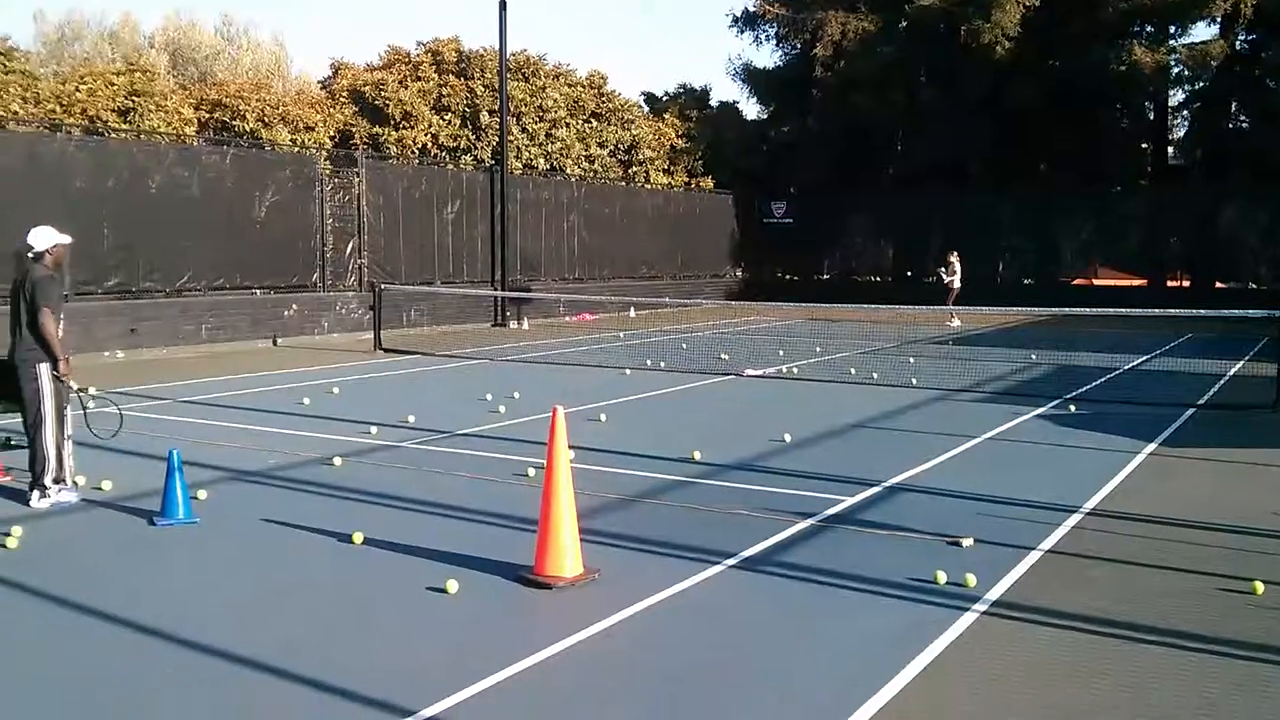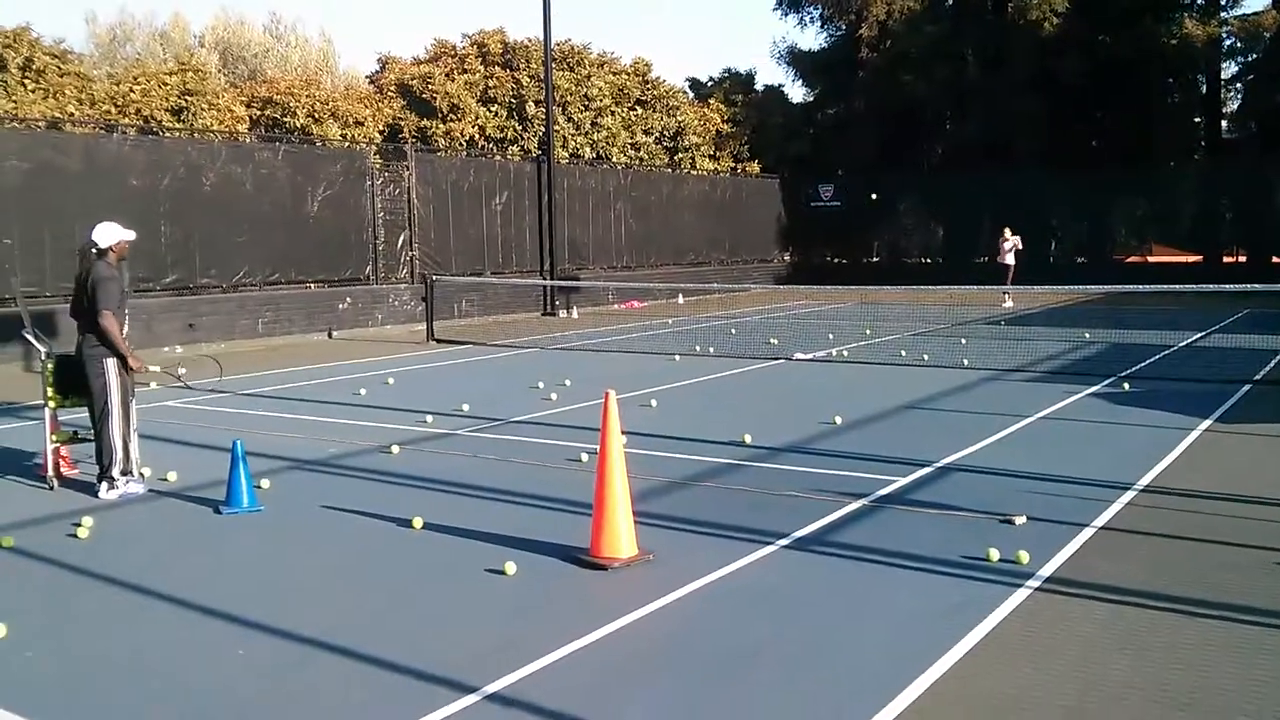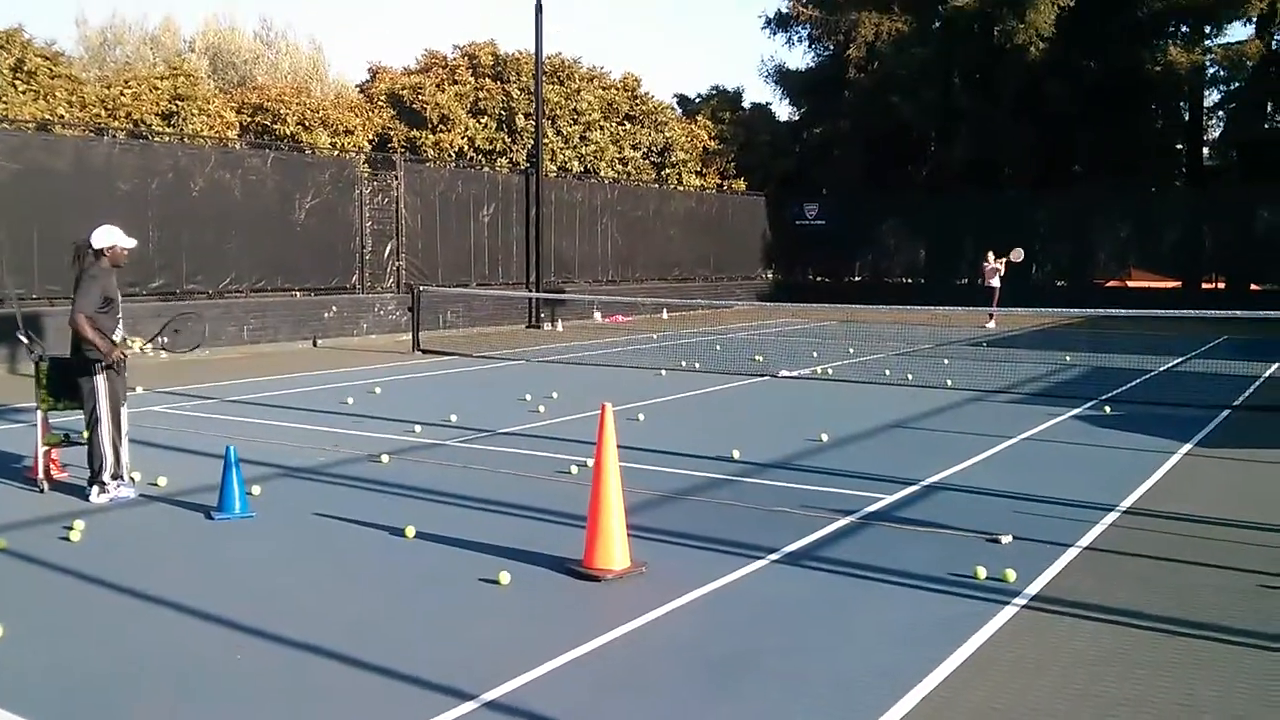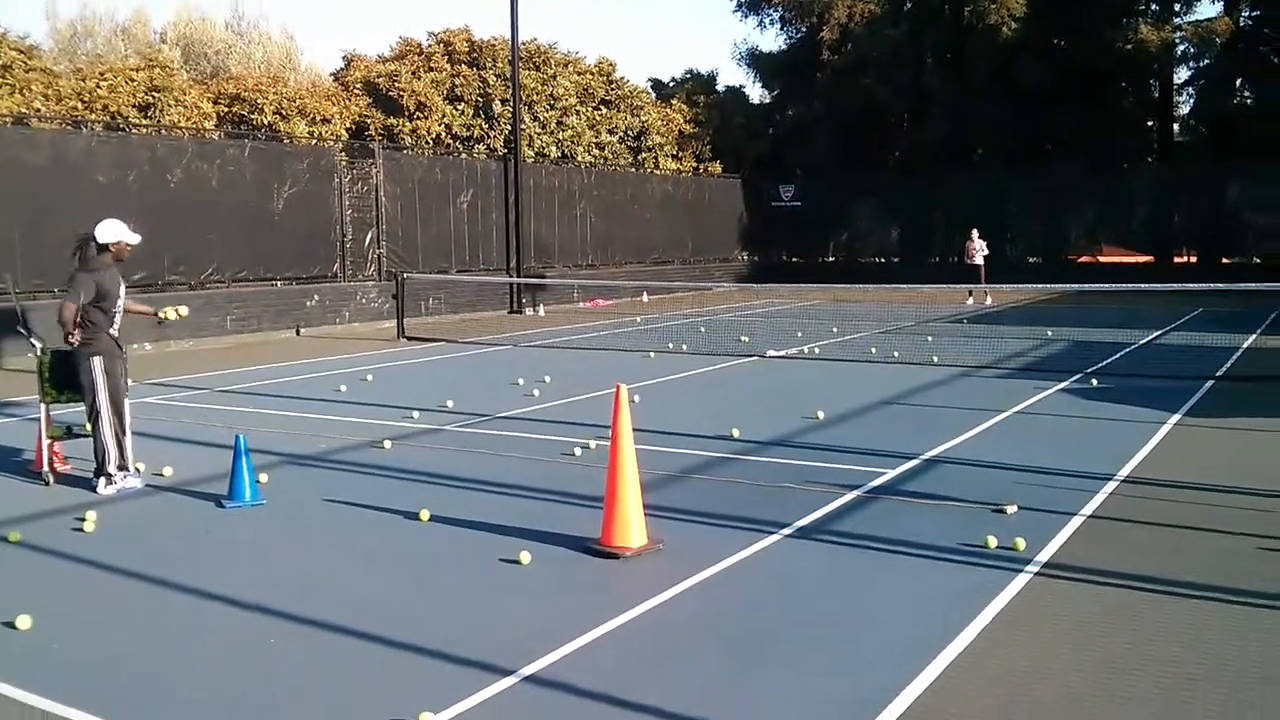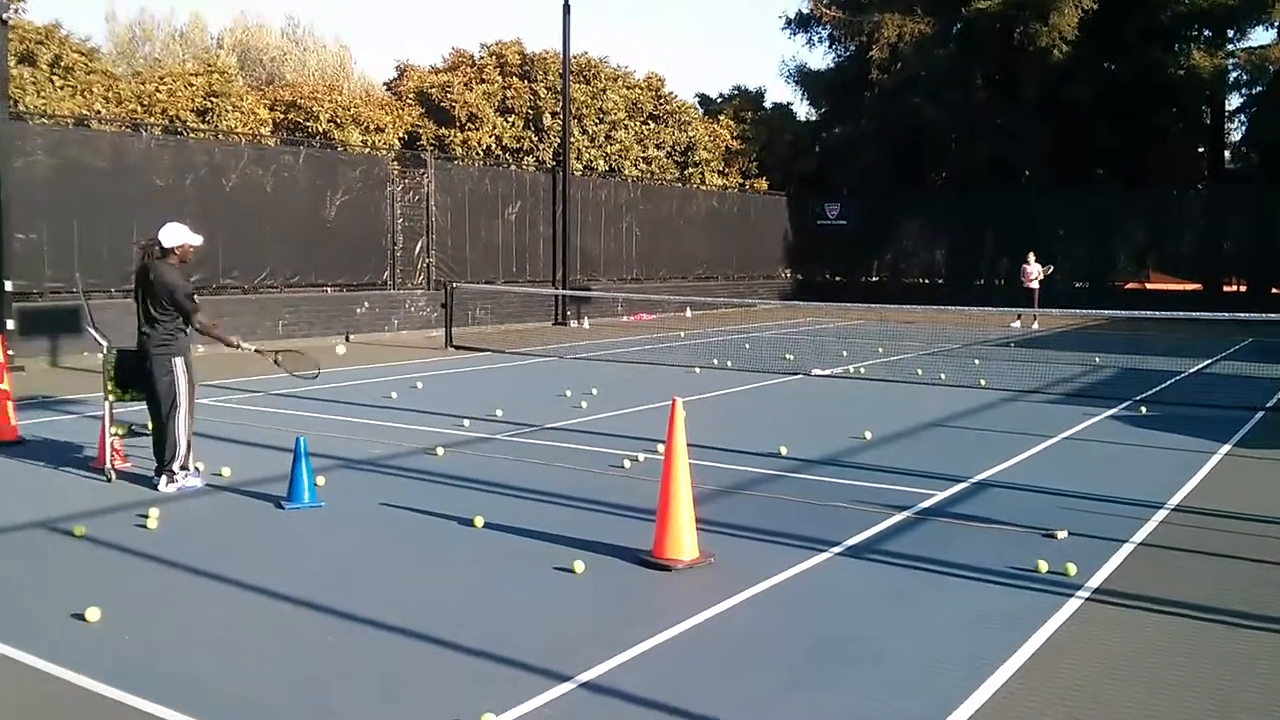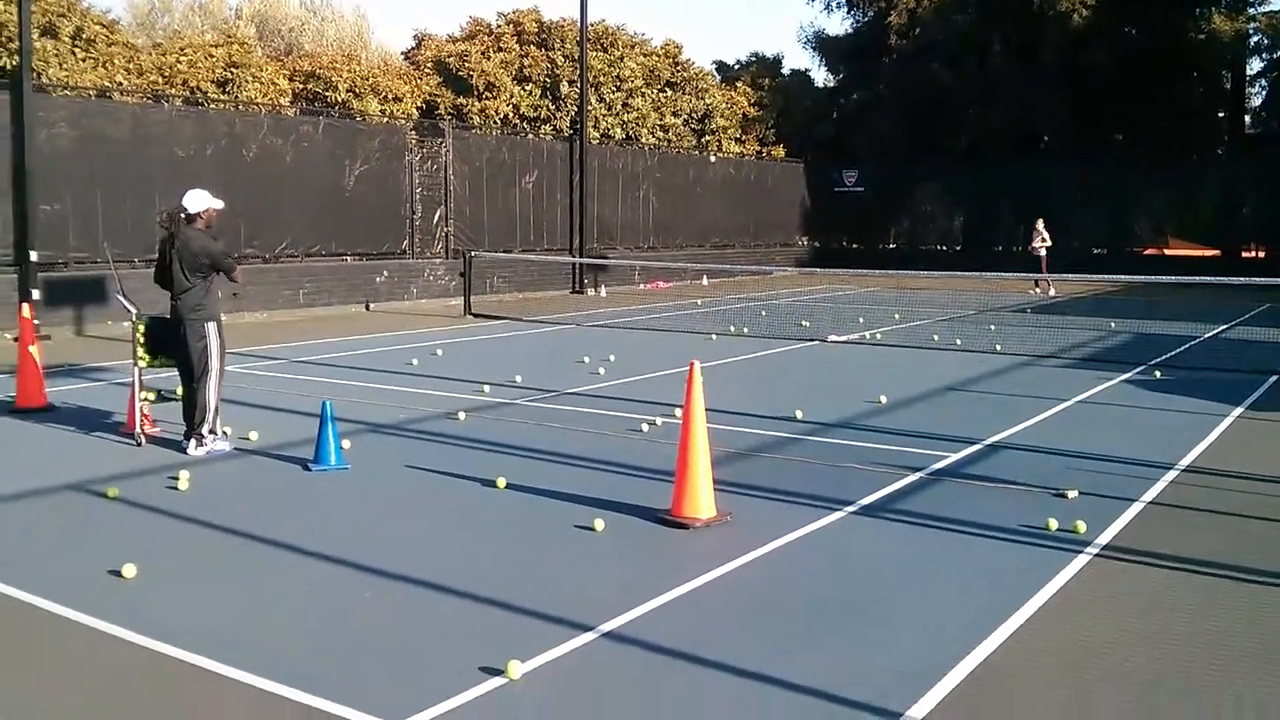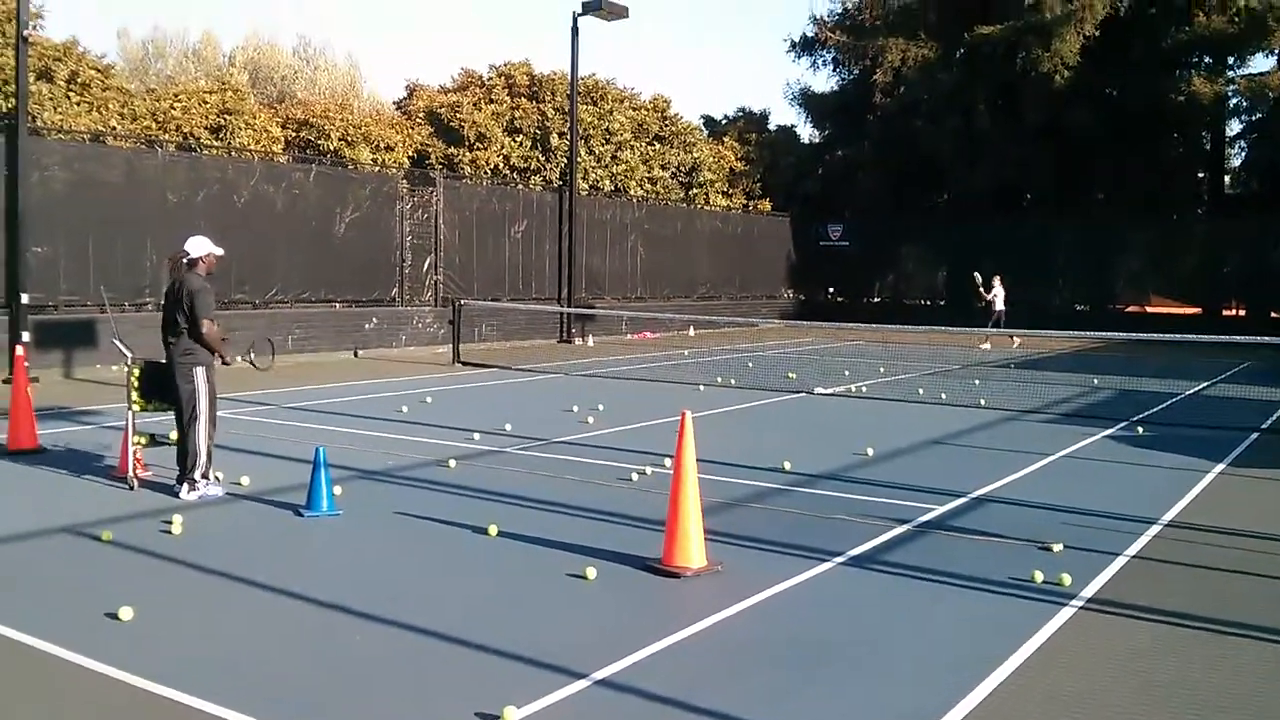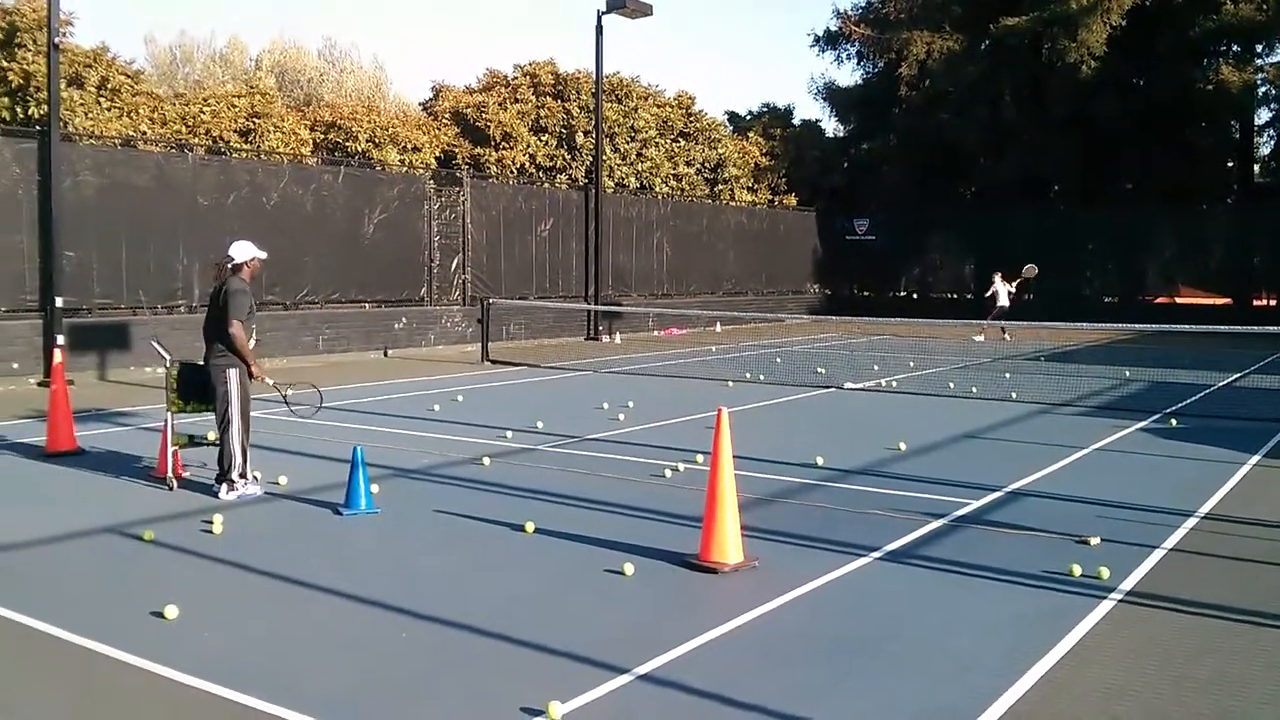
dt=0.5s
person 1, frame 1
left shoulder: (25, 277)
right shoulder: (46, 277)
left elbow: (20, 320)
right elbow: (45, 319)
right wrist: (61, 358)
left hip: (26, 358)
right hip: (40, 361)
left knee: (55, 423)
right knee: (47, 425)
left ankle: (56, 481)
right ankle: (44, 490)
person 1, frame 2
left shoulder: (89, 271)
right shoulder: (107, 275)
left elbow: (76, 312)
right elbow: (106, 319)
right wrist: (129, 354)
left hip: (95, 353)
right hip: (106, 356)
left knee: (119, 417)
right knee: (113, 418)
left ankle: (123, 473)
right ankle: (111, 481)
person 1, frame 3
left shoulder: (105, 275)
right shoulder: (93, 278)
right elbow: (77, 319)
left wrist: (120, 341)
right wrist: (103, 346)
left hip: (108, 359)
right hip: (95, 361)
left knee: (116, 421)
right knee: (104, 422)
left ankle: (114, 478)
right ankle: (102, 486)
person 1, frame 4
left shoulder: (111, 270)
right shoulder: (89, 273)
right elbow: (68, 306)
left wrist: (155, 312)
right wrist: (69, 330)
left hip: (111, 350)
right hip: (96, 353)
left knee: (117, 411)
right knee: (105, 414)
left ankle: (119, 468)
right ankle: (109, 477)
person 1, frame 5
left shoulder: (147, 269)
right shoulder: (175, 280)
left elbow: (146, 299)
right elbow: (196, 321)
right wrist: (226, 339)
left hip: (151, 350)
right hip: (171, 354)
left knee: (162, 413)
right knee: (179, 413)
left ankle: (165, 467)
right ankle: (172, 475)
person 1, frame 6
left shoulder: (170, 240)
right shoulder: (207, 243)
left elbow: (160, 278)
right elbow: (235, 275)
right wrist: (225, 259)
left hip: (181, 316)
right hip: (203, 319)
left knee: (192, 377)
right knee: (208, 377)
left ankle: (194, 431)
right ankle: (201, 438)
person 1, frame 7
left shoulder: (176, 285)
right shoulder: (201, 287)
left elbow: (166, 327)
right elbow: (206, 329)
right wrist: (224, 353)
left hip: (179, 361)
right hip: (195, 363)
left knee: (188, 422)
right knee: (201, 423)
left ankle: (187, 477)
right ankle: (194, 483)
person 1, frame 8
left shoulder: (223, 287)
right shoulder: (239, 289)
left elbow: (209, 327)
right elbow: (235, 329)
right wrist: (252, 363)
left hip: (219, 363)
right hip: (231, 365)
left knee: (231, 423)
right knee: (235, 424)
left ankle: (227, 476)
right ankle: (233, 483)
